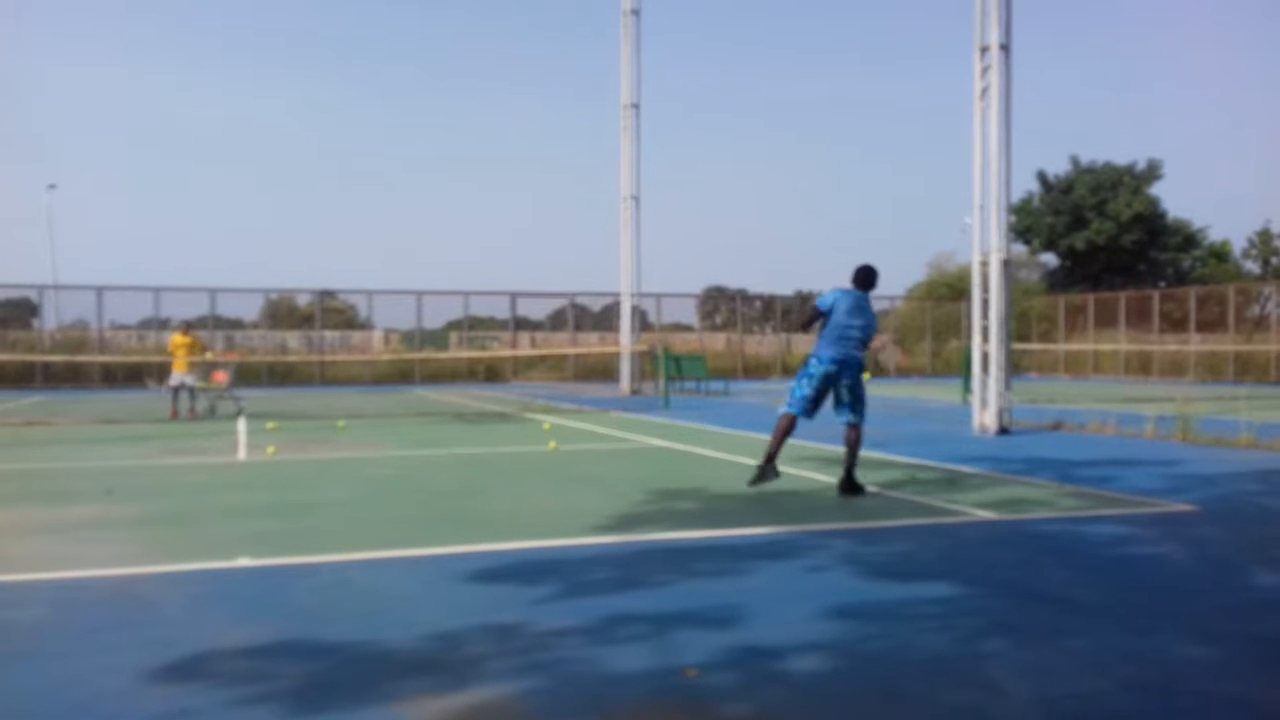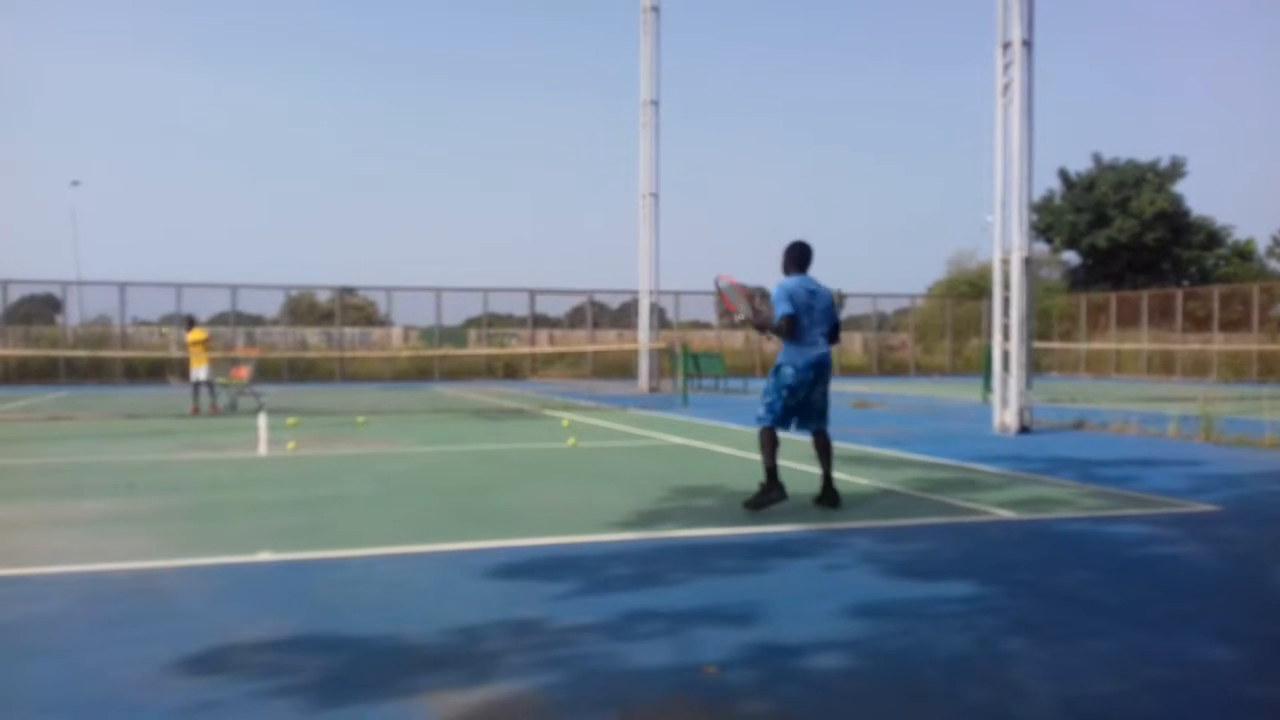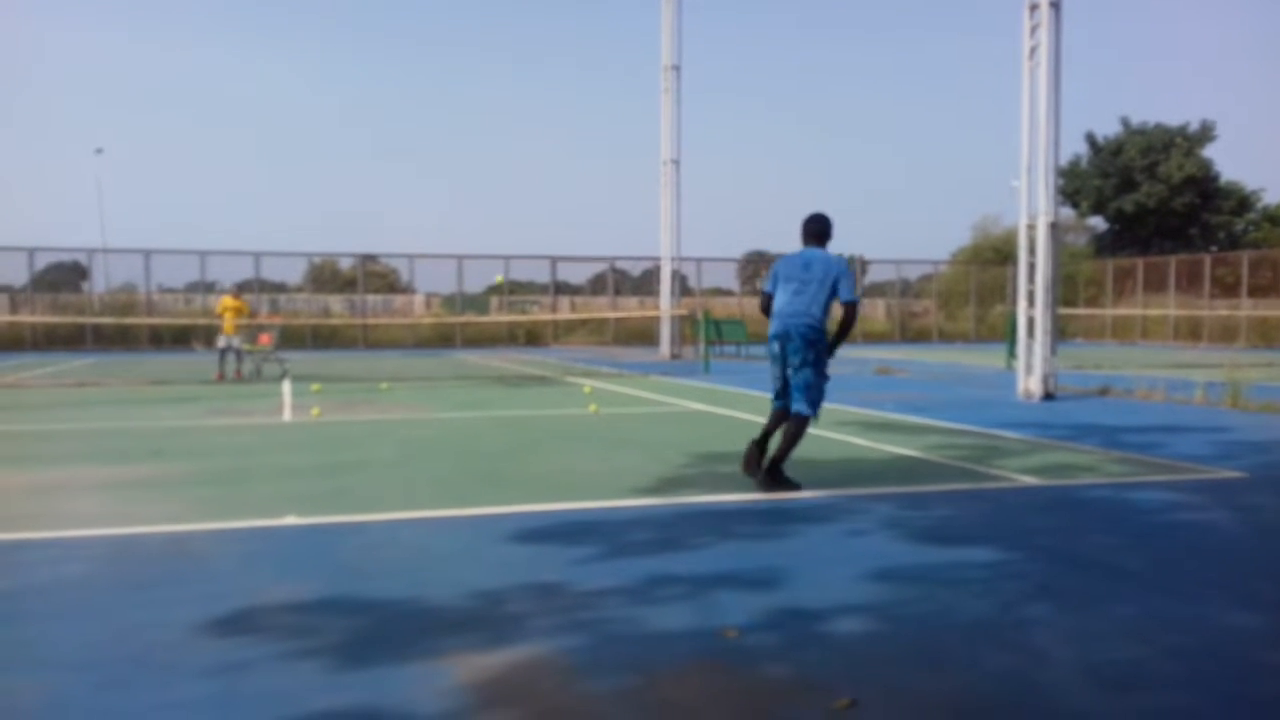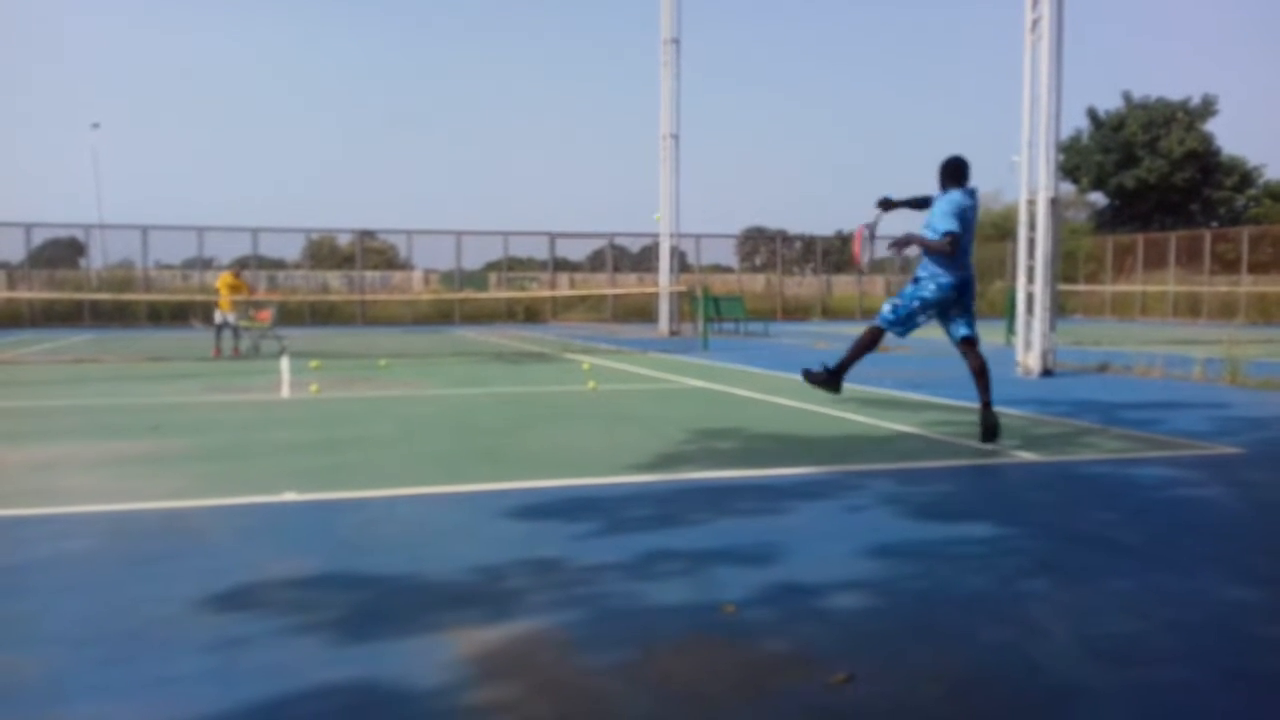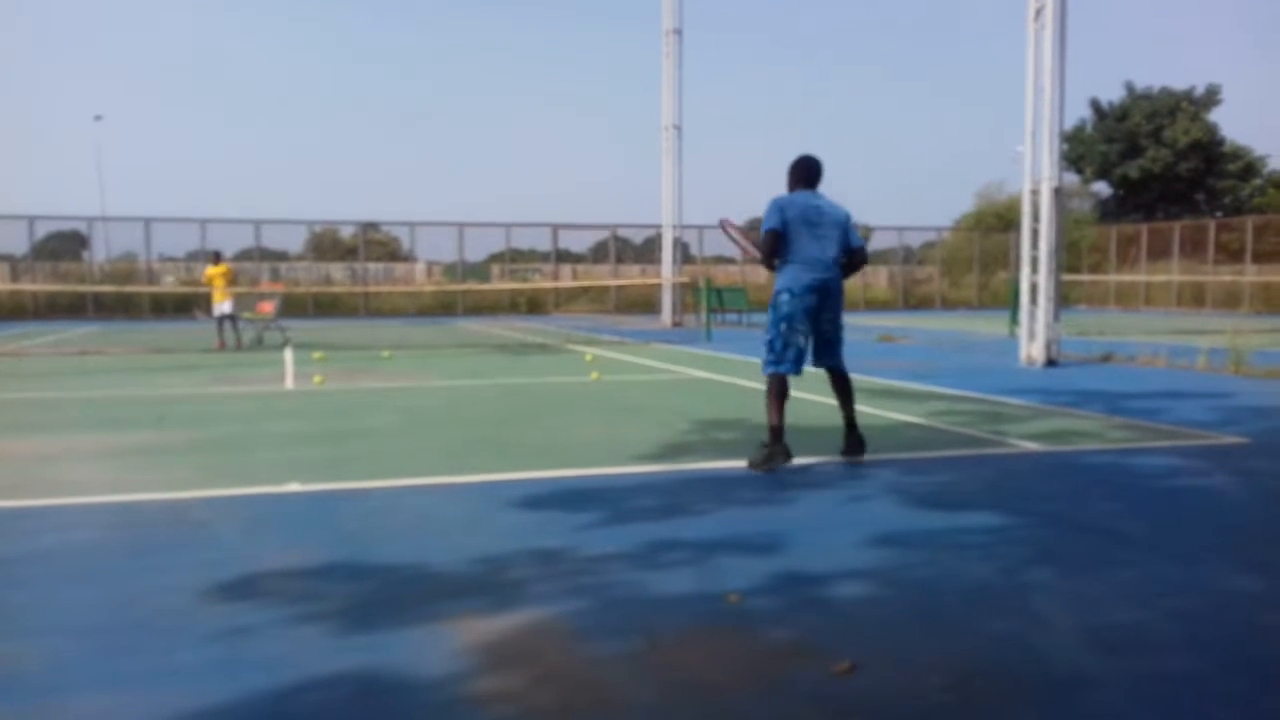
dt=1s
person 1, frame 1
left shoulder: (837, 294)
right shoulder: (870, 314)
left elbow: (808, 322)
left wrist: (805, 323)
left hip: (822, 360)
right hip: (852, 365)
left knee: (792, 411)
right knee: (853, 420)
left ankle: (768, 464)
right ankle: (848, 478)
person 1, frame 2
left shoulder: (784, 289)
right shoulder: (824, 292)
left elbow: (786, 328)
right elbow: (834, 333)
left wrist: (764, 324)
left hip: (793, 366)
right hip: (821, 363)
left knee: (767, 422)
right knee: (817, 428)
left ankle: (772, 483)
right ankle: (828, 489)
person 1, frame 3
left shoulder: (783, 263)
right shoulder: (839, 266)
left elbow: (764, 305)
right elbow: (850, 313)
right wrist: (833, 345)
left hip: (778, 335)
right hip: (808, 338)
left knee: (786, 402)
right knee: (803, 409)
left ankle: (760, 443)
right ankle: (773, 469)
person 1, frame 4
left shoulder: (949, 205)
right shoulder: (968, 195)
left elbow: (948, 247)
right elbow: (930, 201)
left wrist: (915, 239)
right wrist: (895, 203)
left hip: (936, 284)
right hip: (960, 284)
left knee: (881, 324)
right knee: (968, 346)
left ankle: (834, 375)
right ankle: (987, 413)
person 1, frame 5
left shoulder: (781, 205)
right shoulder: (838, 211)
left elbow: (768, 248)
right elbow: (859, 258)
left wrist: (770, 263)
left hip: (792, 291)
right hip: (829, 291)
left knee: (776, 368)
right knee: (834, 365)
left ankle: (776, 443)
right ankle: (852, 432)
